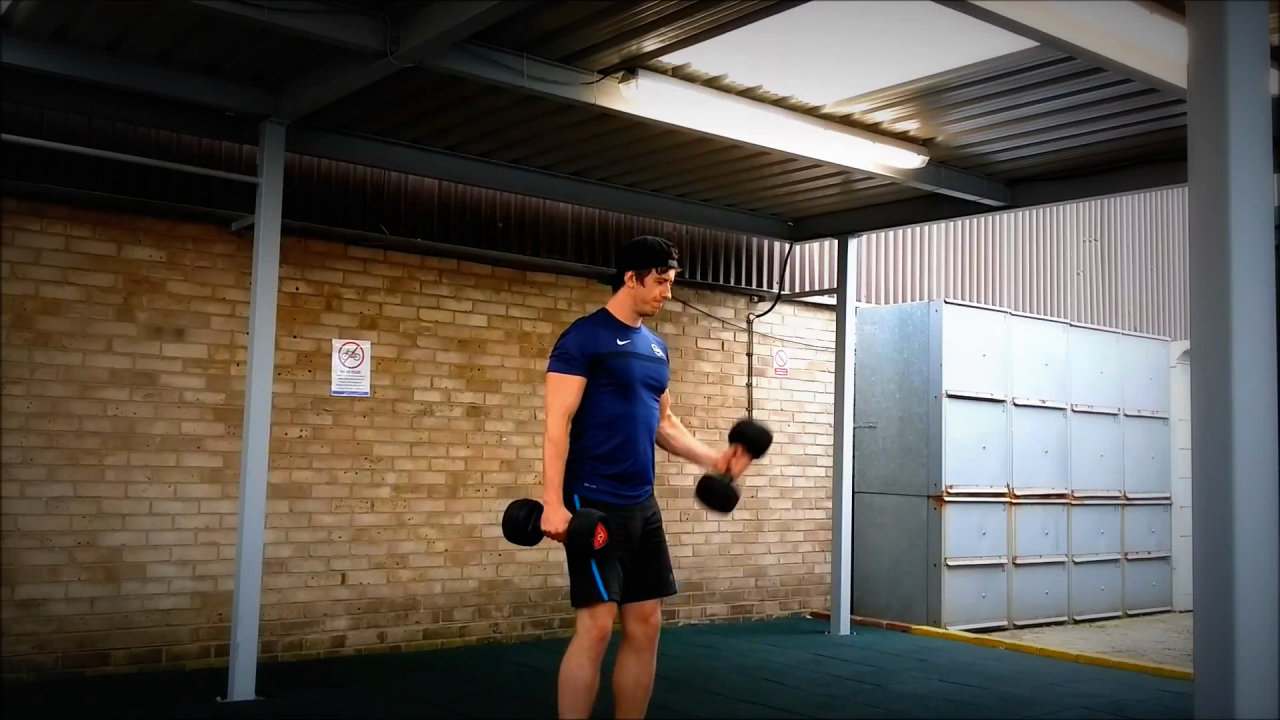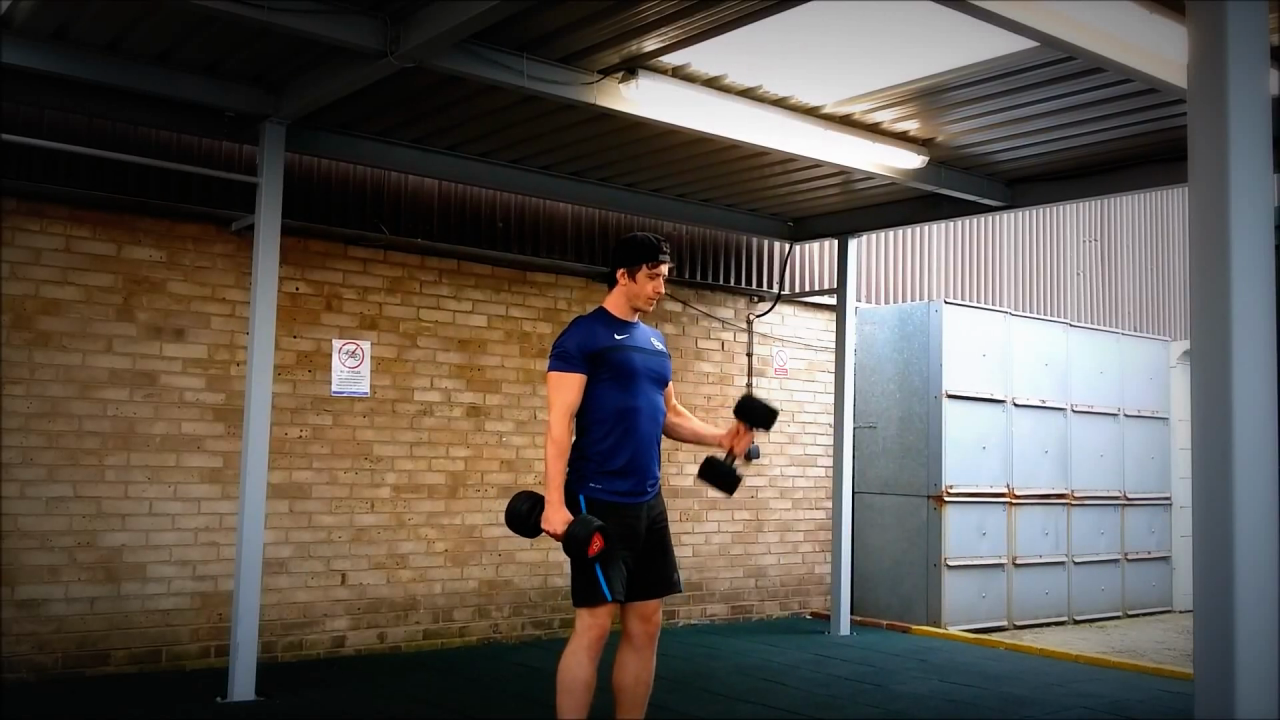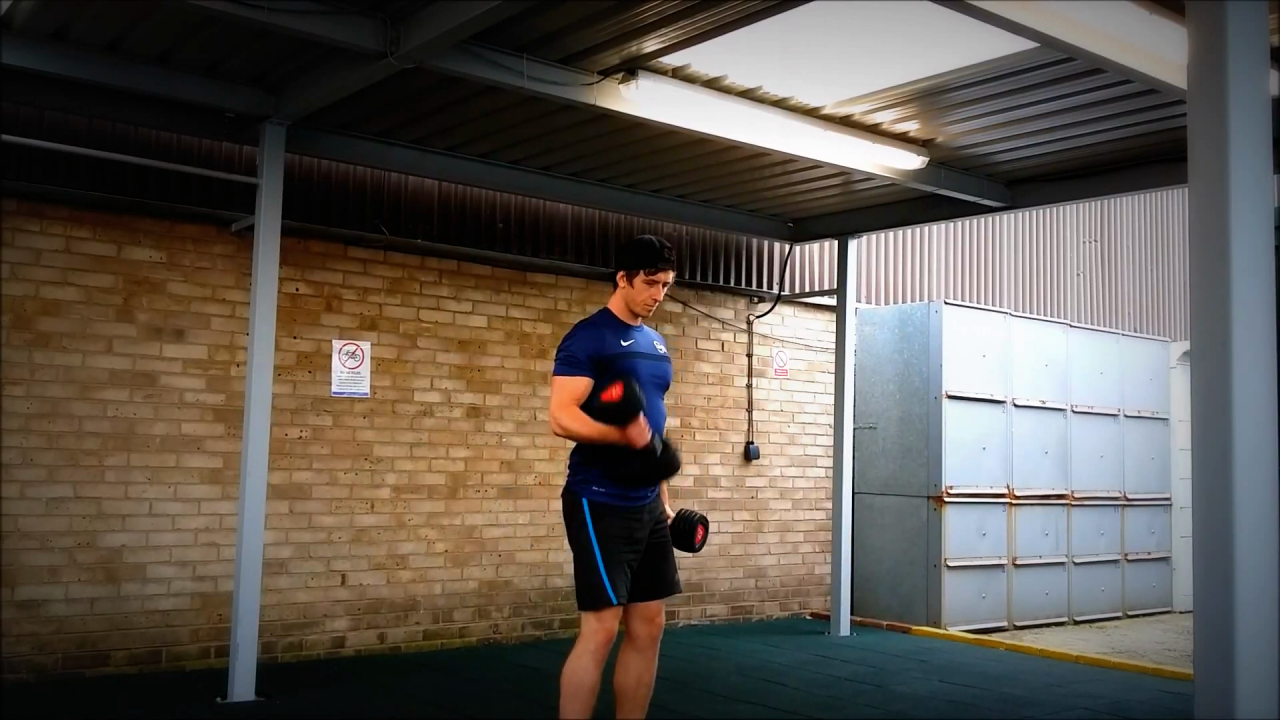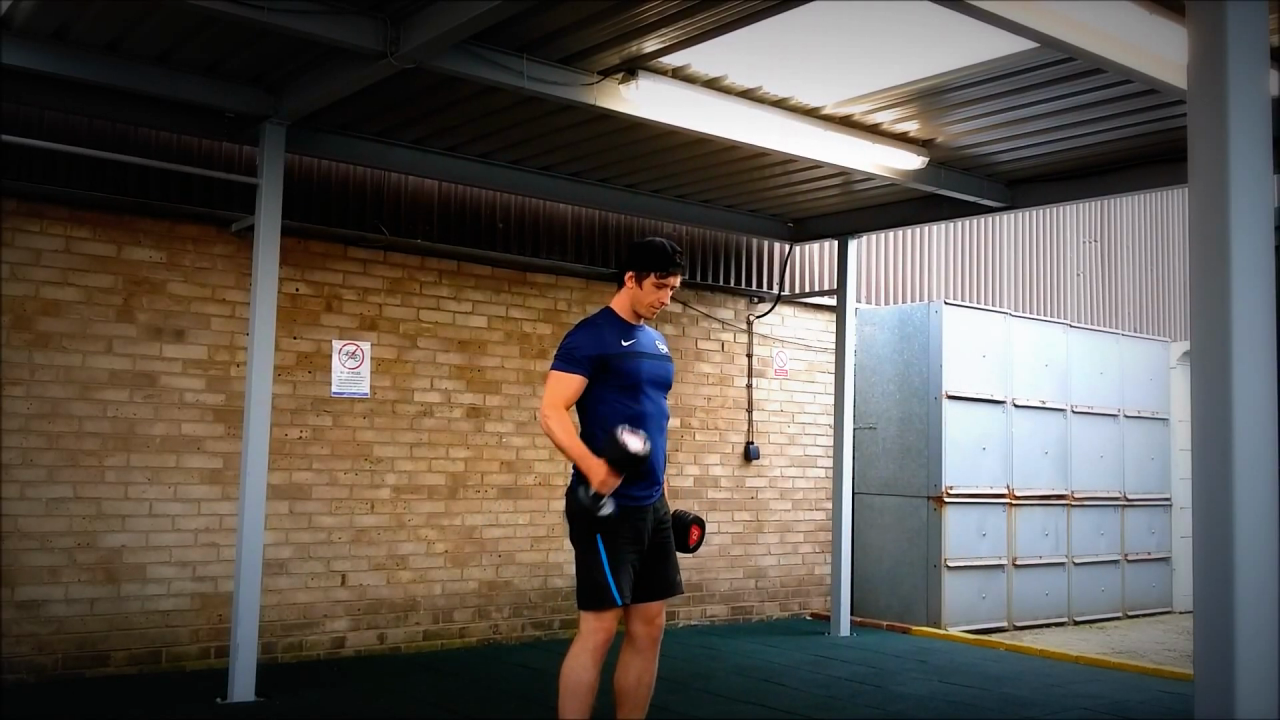
dt=1s
person 1, frame 1
left shoulder: (656, 346)
right shoulder: (584, 337)
right elbow: (557, 423)
left wrist: (711, 457)
right wrist: (553, 502)
left hip: (642, 503)
right hip: (594, 501)
left knee: (645, 626)
right knee: (595, 625)
person 1, frame 2
left shoulder: (655, 341)
right shoulder: (583, 336)
left elbow: (669, 414)
right elbow: (560, 421)
left wrist: (722, 437)
right wrist: (554, 500)
left hip: (646, 500)
right hip: (598, 499)
left knee: (645, 624)
right knee: (594, 624)
person 1, frame 3
left shoulder: (655, 343)
right shoulder: (588, 337)
right elbow: (561, 417)
left wrist: (663, 498)
right wrist: (619, 434)
left hip: (646, 505)
right hip: (600, 502)
left knee: (648, 626)
right knee: (601, 628)
person 1, frame 4
left shoulder: (656, 341)
right shoulder: (592, 336)
right elbow: (552, 411)
right wrist: (591, 466)
left hip: (650, 503)
right hip: (607, 505)
left knee: (648, 627)
right knee: (599, 628)
